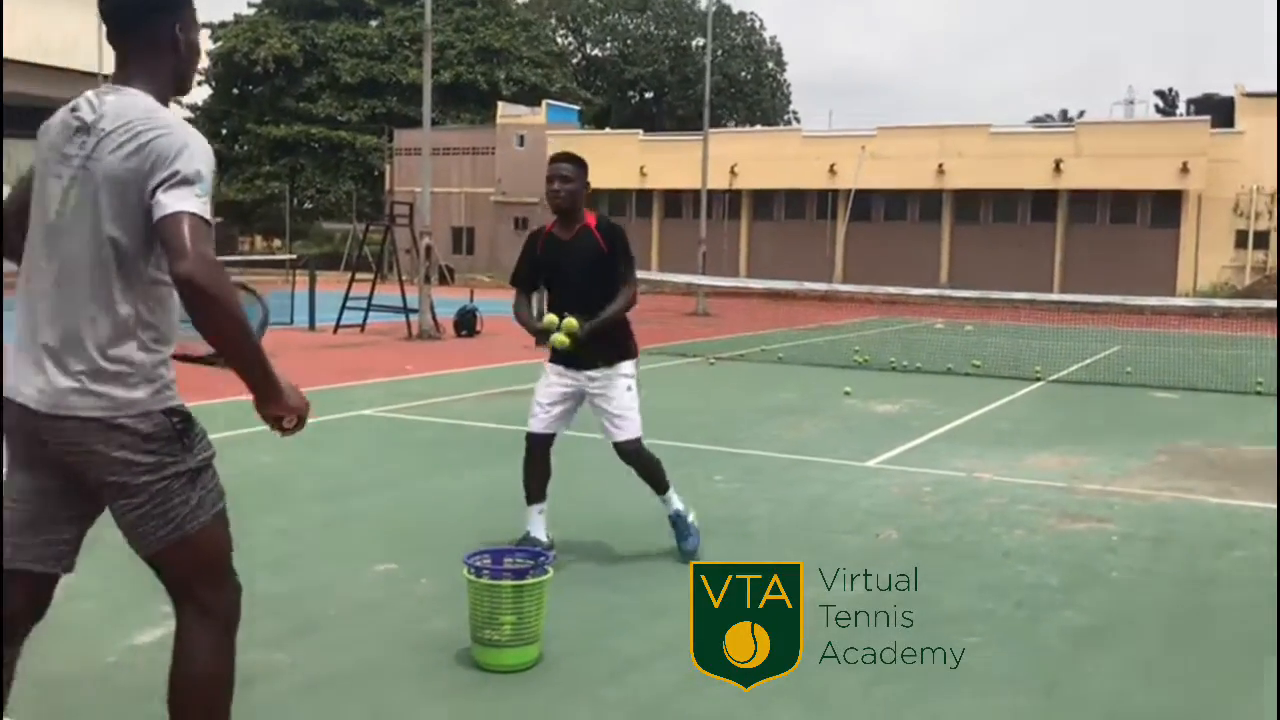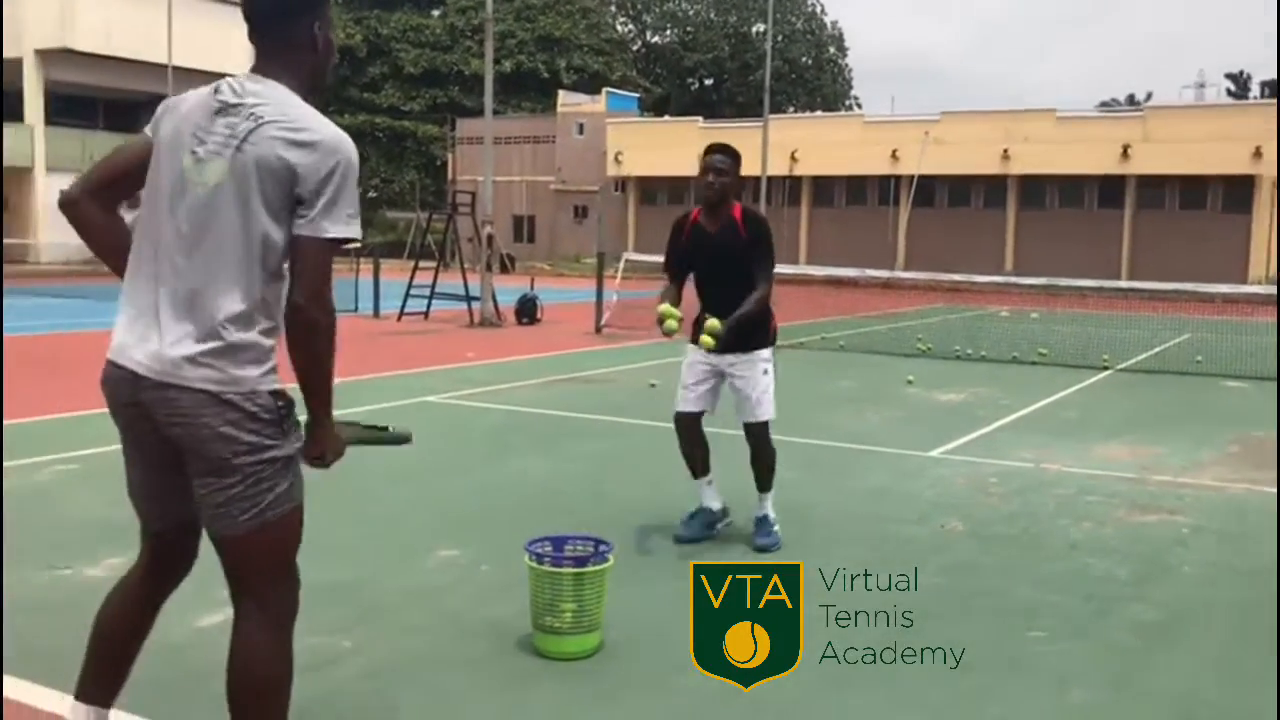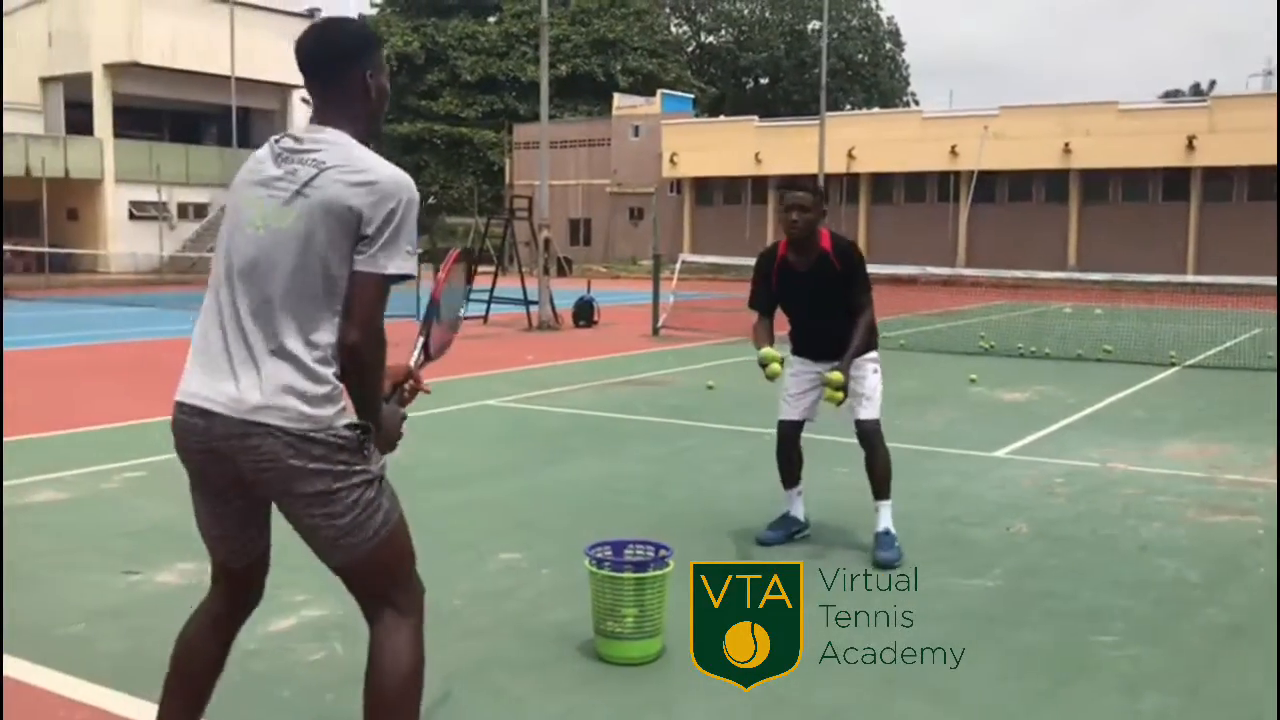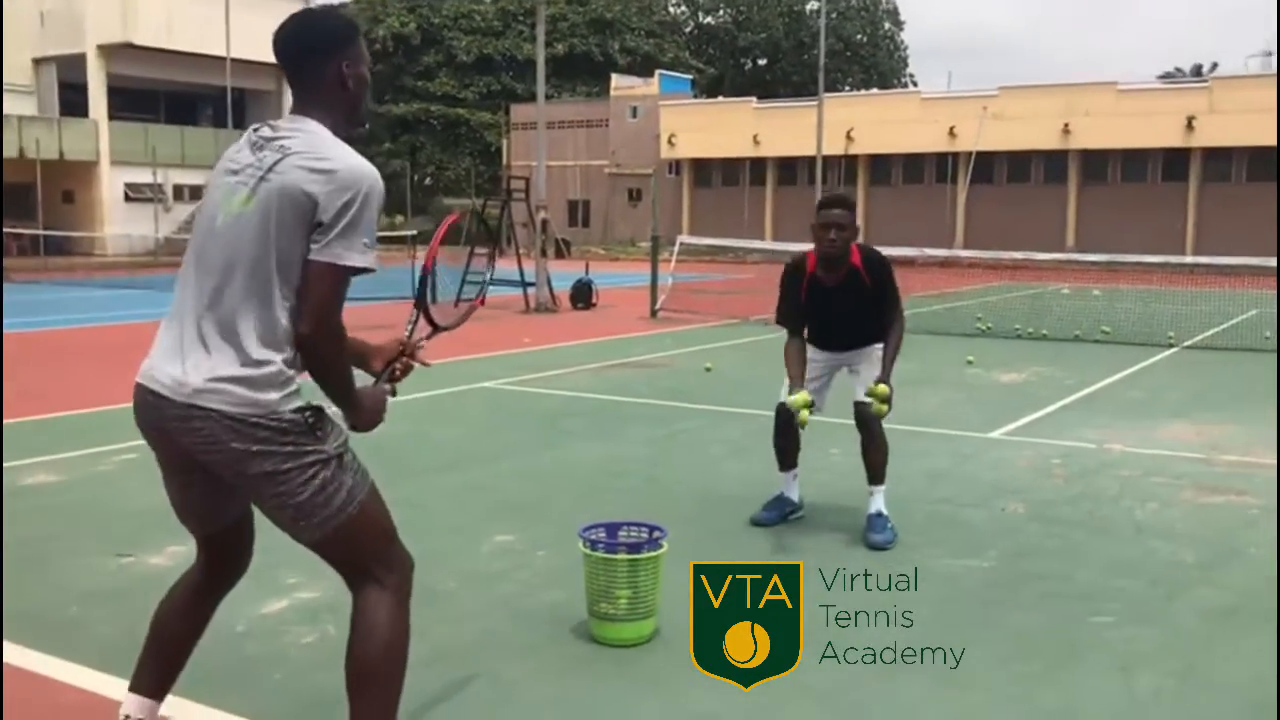
dt=0.5s
person 1, frame 1
left shoulder: (59, 127)
right shoulder: (172, 141)
right elbow: (194, 273)
right wrist: (269, 388)
right hip: (122, 414)
right knee: (209, 603)
person 1, frame 2
left shoulder: (184, 109)
right shoulder: (323, 143)
left elbow: (83, 199)
right elbow: (308, 302)
right wrist: (320, 418)
left hip: (132, 370)
right hip: (222, 390)
left knee: (162, 558)
right knee: (268, 597)
person 1, frame 3
left shoulder: (259, 165)
right shoulder: (384, 184)
right elbow: (359, 332)
left wrist: (362, 379)
right wrist: (375, 418)
left hip: (199, 412)
right hip: (296, 430)
left knee: (233, 590)
right knee: (397, 603)
person 1, frame 4
left shoulder: (245, 151)
right shoulder: (349, 174)
right elbow: (312, 323)
left wrist: (361, 352)
right wrist: (354, 402)
left hip: (161, 394)
right hip: (248, 412)
left knee: (221, 558)
right knee: (383, 574)
person 2, frame 1
left shoulder: (609, 234)
right shoulder: (538, 242)
left elbow: (629, 294)
right elbow: (522, 298)
left wrist: (589, 328)
right wrist: (531, 324)
left hip: (612, 362)
right hip: (562, 363)
left knee: (630, 448)
right knee: (536, 441)
left ankle: (677, 512)
right ankle: (536, 535)
person 2, frame 2
left shoulder: (753, 225)
right shoulder: (684, 227)
left elbow: (763, 289)
right elbow: (674, 281)
left wrist: (730, 324)
right wrist: (668, 309)
left hip: (751, 343)
right hip: (704, 341)
left knee: (756, 430)
right knee: (685, 419)
left ankle: (765, 514)
right ankle: (712, 506)
person 2, frame 3
left shoulder: (844, 252)
right shoulder: (770, 261)
left elbow: (865, 312)
right elbow: (763, 317)
left wrist: (847, 362)
right wrist: (766, 352)
left hip: (856, 353)
right hip: (804, 355)
left knee: (868, 430)
right knee: (786, 431)
left ankle: (884, 526)
right ankle: (796, 514)
person 2, frame 4
left shoulder: (874, 265)
right shoulder: (796, 272)
left elbow: (895, 320)
right elbow: (794, 337)
left wrist: (885, 373)
right wrist: (797, 391)
left hip: (868, 346)
right hip: (819, 346)
left knee: (867, 415)
right knee: (785, 413)
left ankle: (877, 510)
right ankle: (789, 496)
